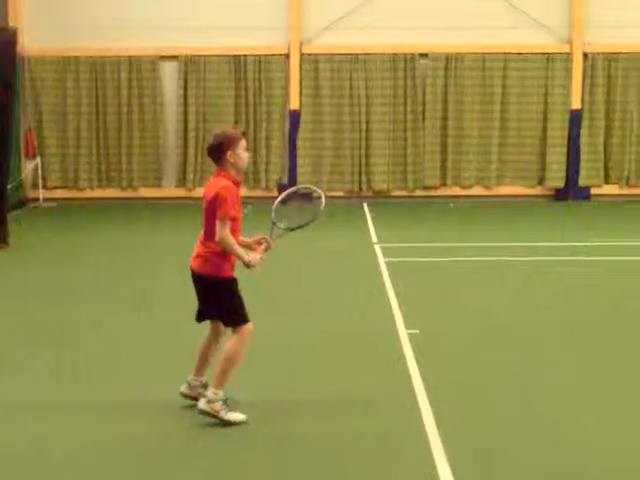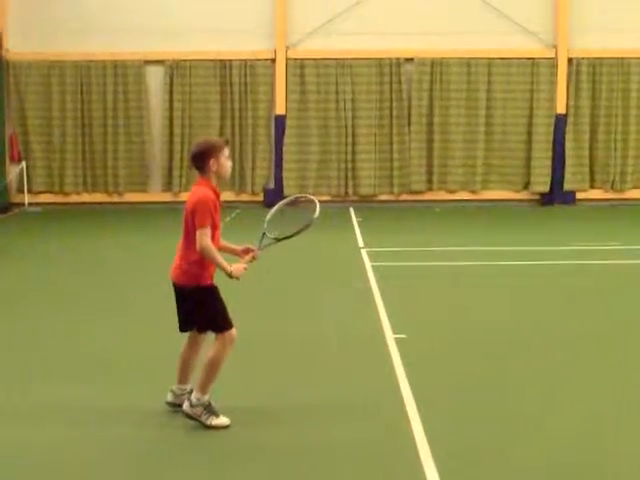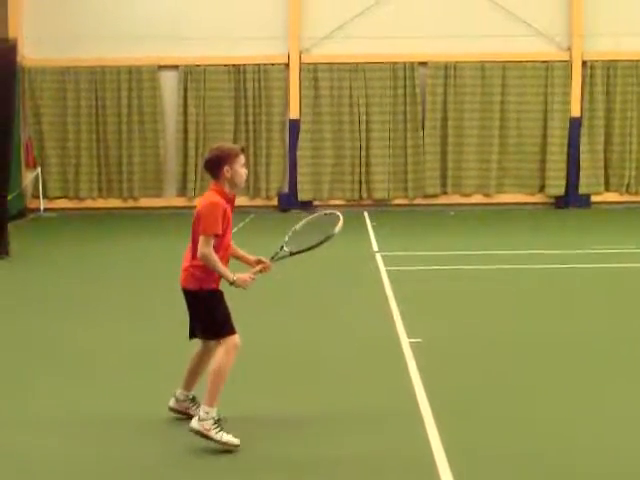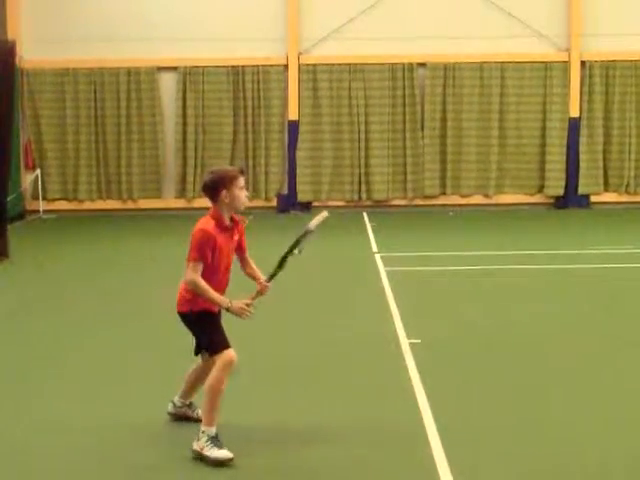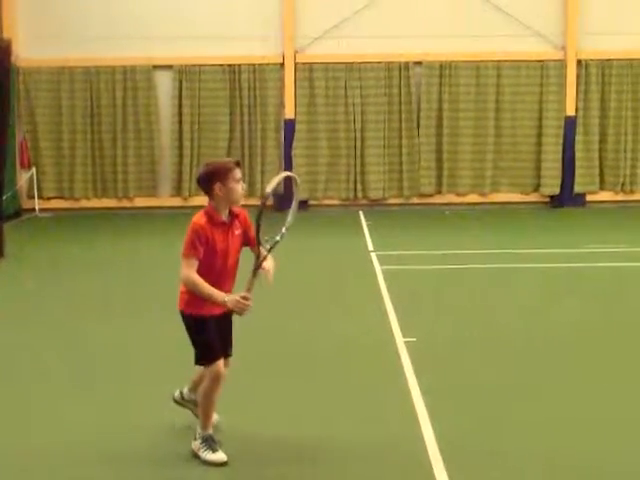
dt=0.7s
person 1, frame 1
left shoulder: (216, 184)
right shoulder: (226, 189)
right elbow: (222, 237)
left wrist: (248, 242)
right wrist: (246, 259)
left hip: (204, 266)
right hip: (216, 270)
left knee: (218, 327)
right knee: (243, 330)
left ankle: (195, 384)
right ankle: (213, 399)
person 1, frame 2
left shoulder: (202, 193)
right shoulder: (205, 197)
right elbow: (203, 244)
left wrist: (236, 250)
right wrist: (229, 269)
left hip: (185, 275)
right hip: (196, 278)
left knee: (197, 334)
right knee: (226, 335)
left ankle: (180, 391)
right ankle: (198, 402)
person 1, frame 3
left shoulder: (222, 201)
right shoulder: (214, 204)
right elbow: (205, 252)
left wrist: (251, 260)
right wrist: (233, 278)
left hip: (199, 282)
right hip: (202, 282)
left knee: (211, 343)
right knee: (230, 342)
left ankle: (182, 398)
right ankle: (207, 418)
person 1, frame 4
left shoulder: (236, 224)
right shoulder: (206, 231)
left elbow: (244, 259)
right elbow: (192, 278)
left wrist: (260, 280)
right wrist: (228, 305)
left hip: (209, 304)
right hip: (195, 304)
left knee: (211, 358)
right knee: (226, 358)
left ankle: (181, 403)
right ankle: (205, 438)
person 1, frame 5
left shoulder: (240, 218)
right shoulder: (199, 226)
left elbow: (261, 250)
right elbow: (187, 275)
left wrist: (267, 263)
right wrist: (225, 298)
left hip: (222, 305)
right hip: (198, 308)
left knee: (222, 363)
right knee: (216, 369)
left ankle: (188, 395)
right ankle: (203, 437)
